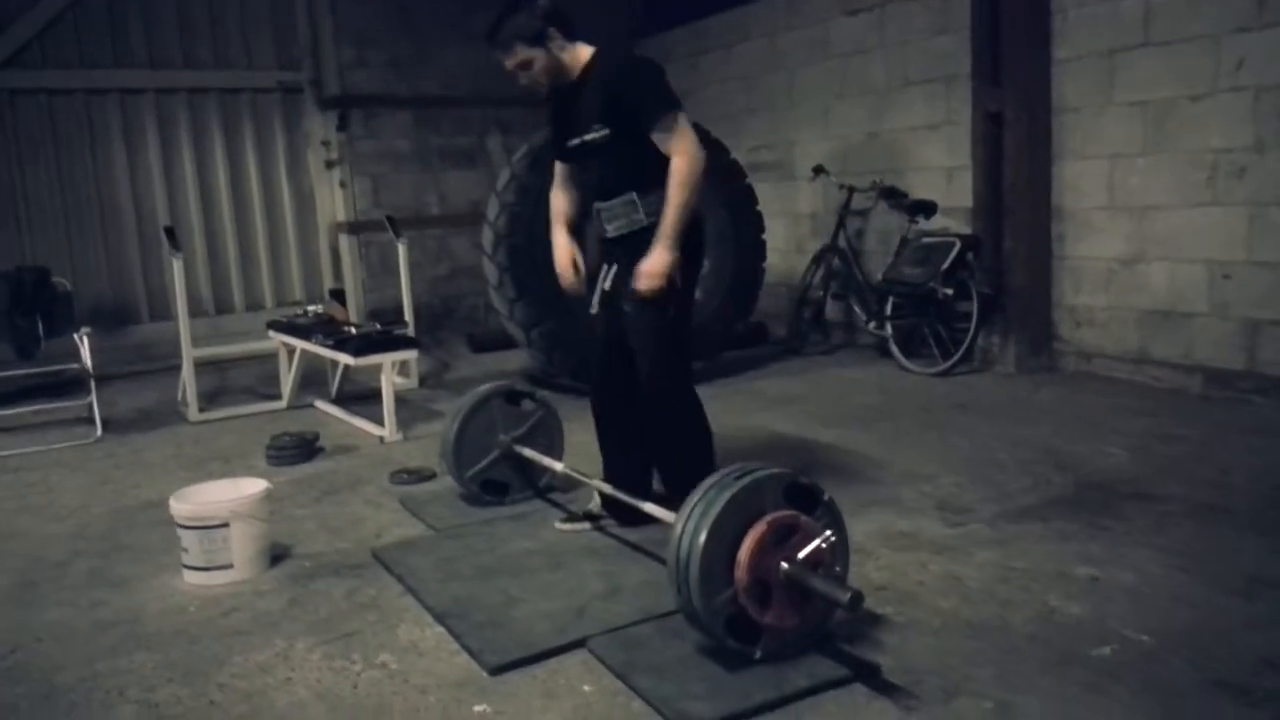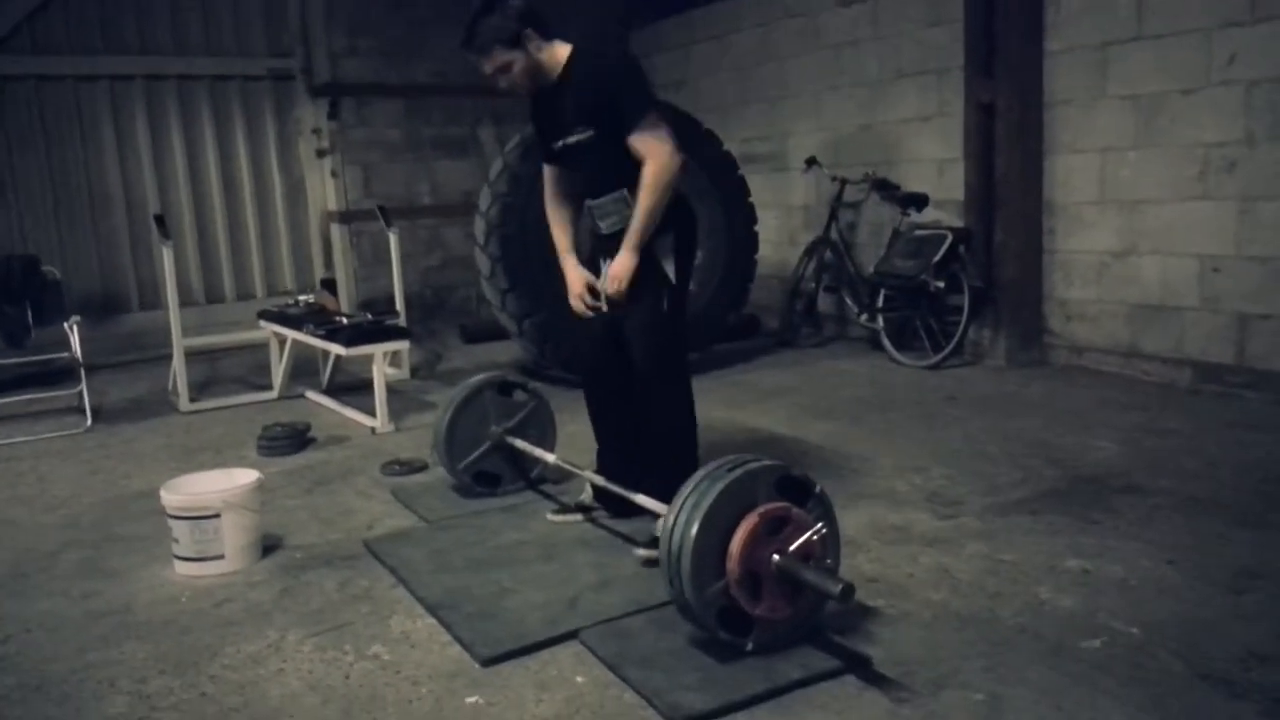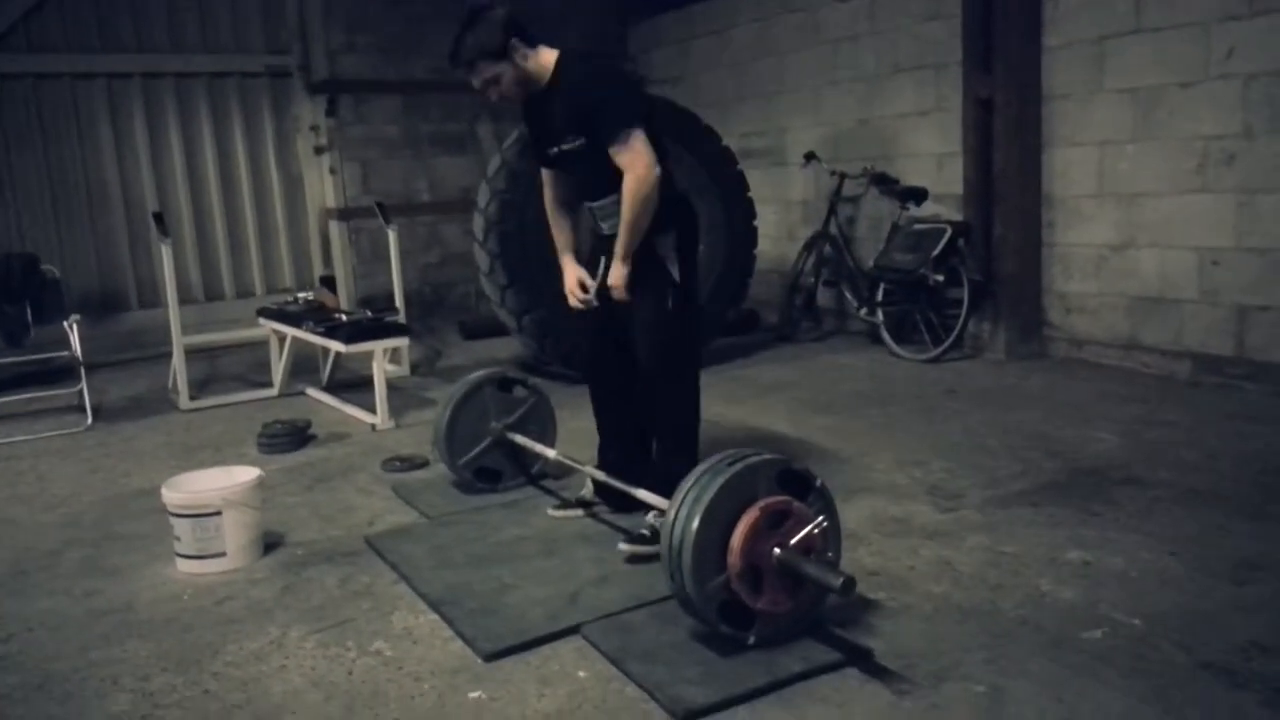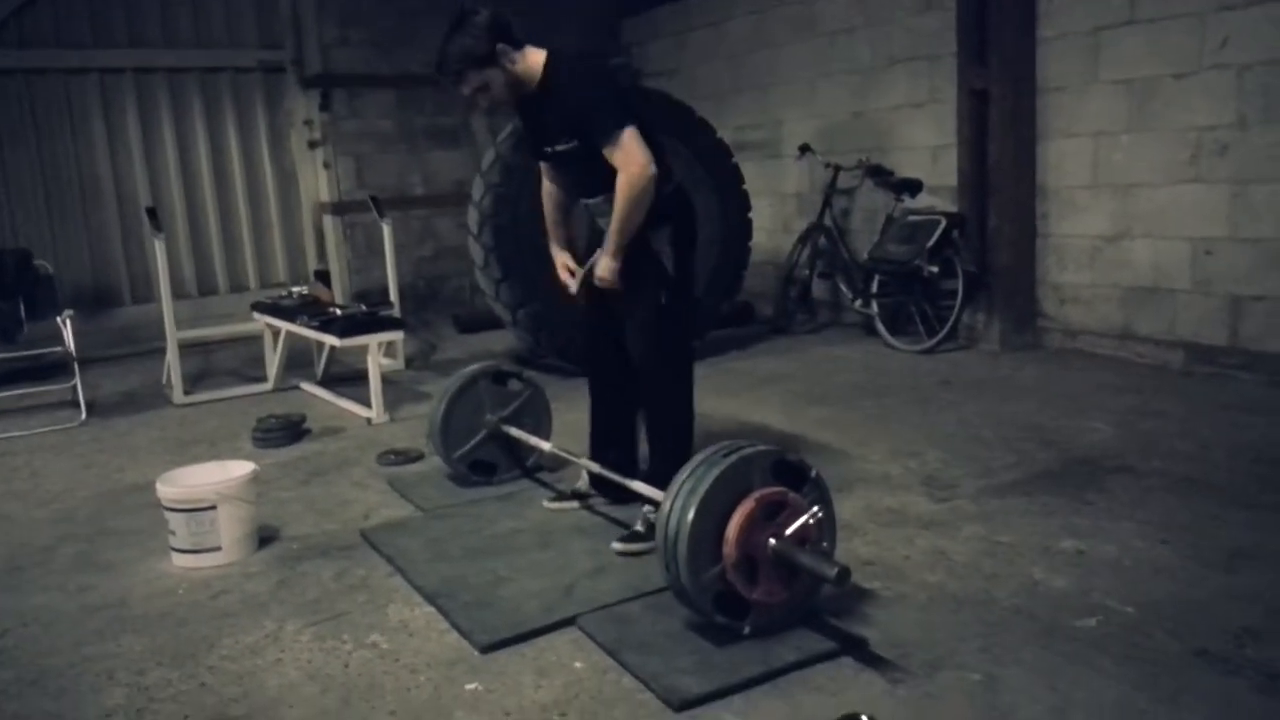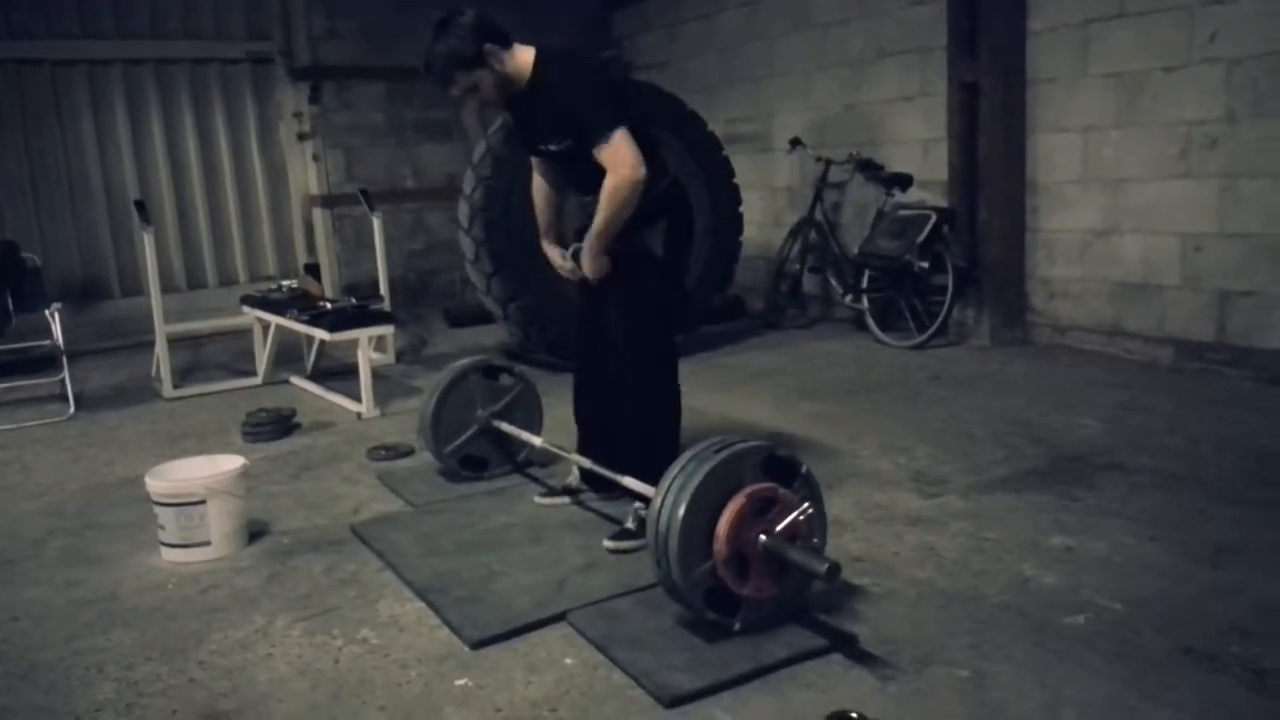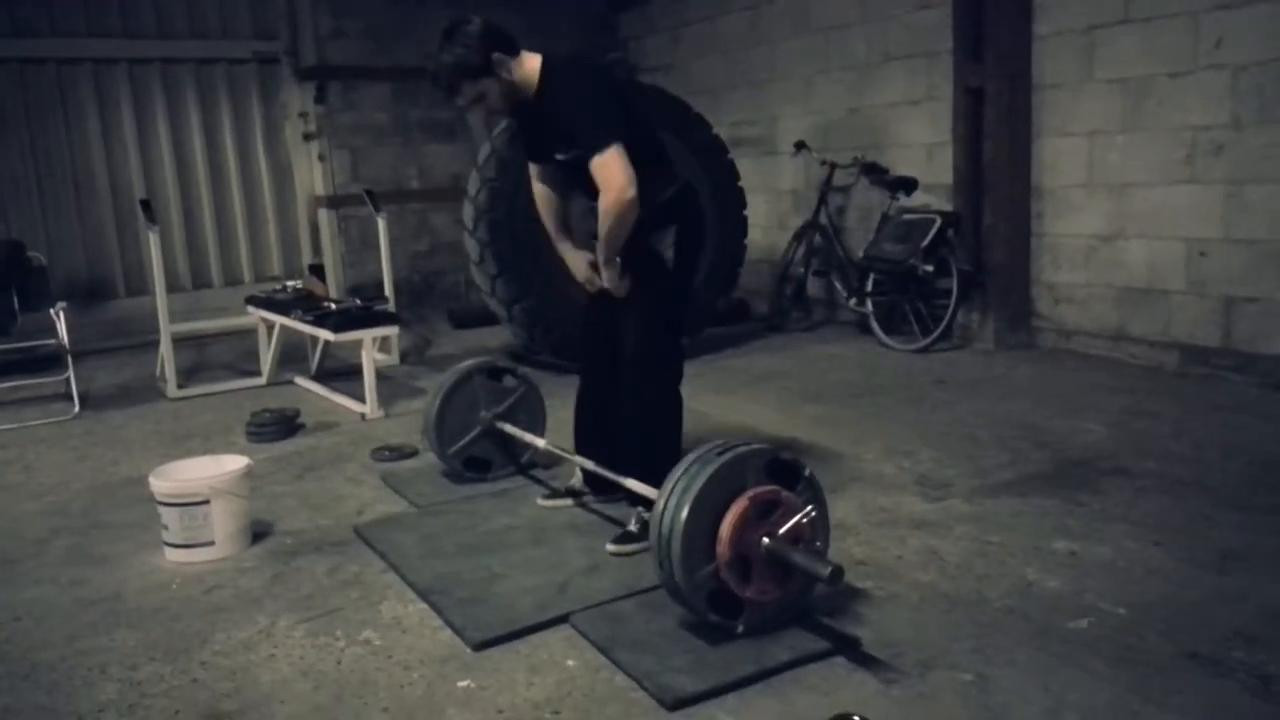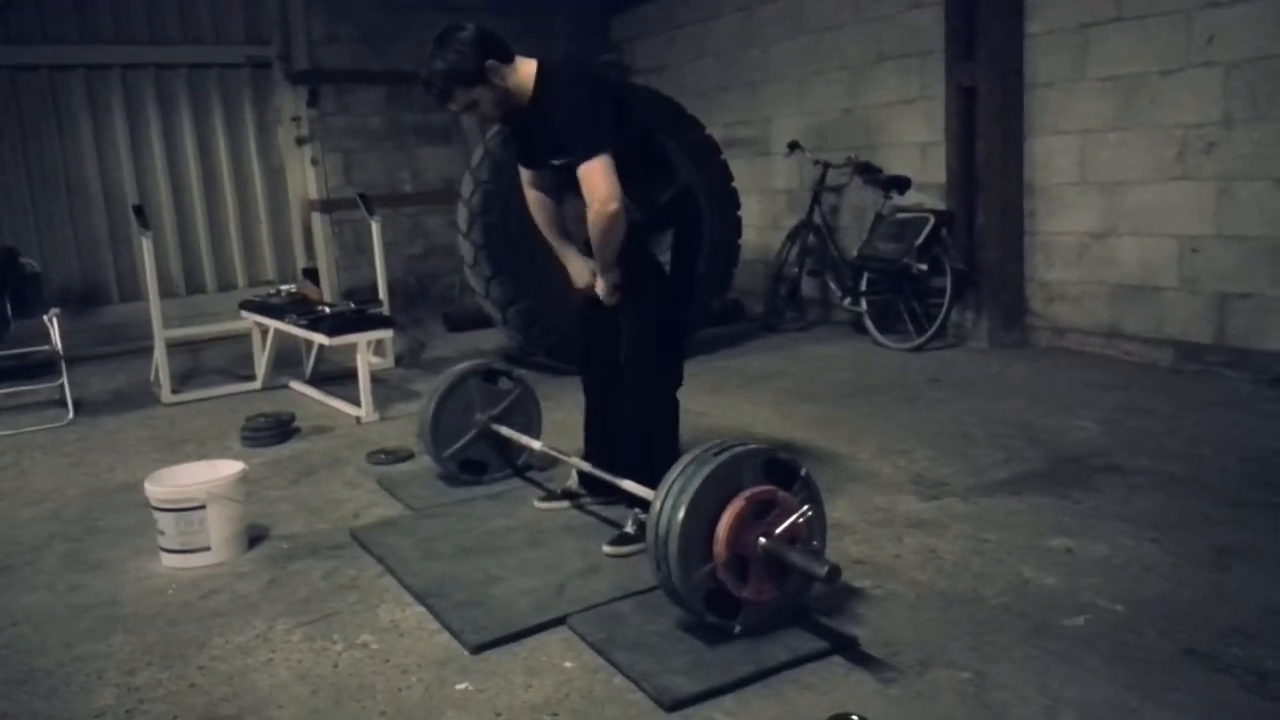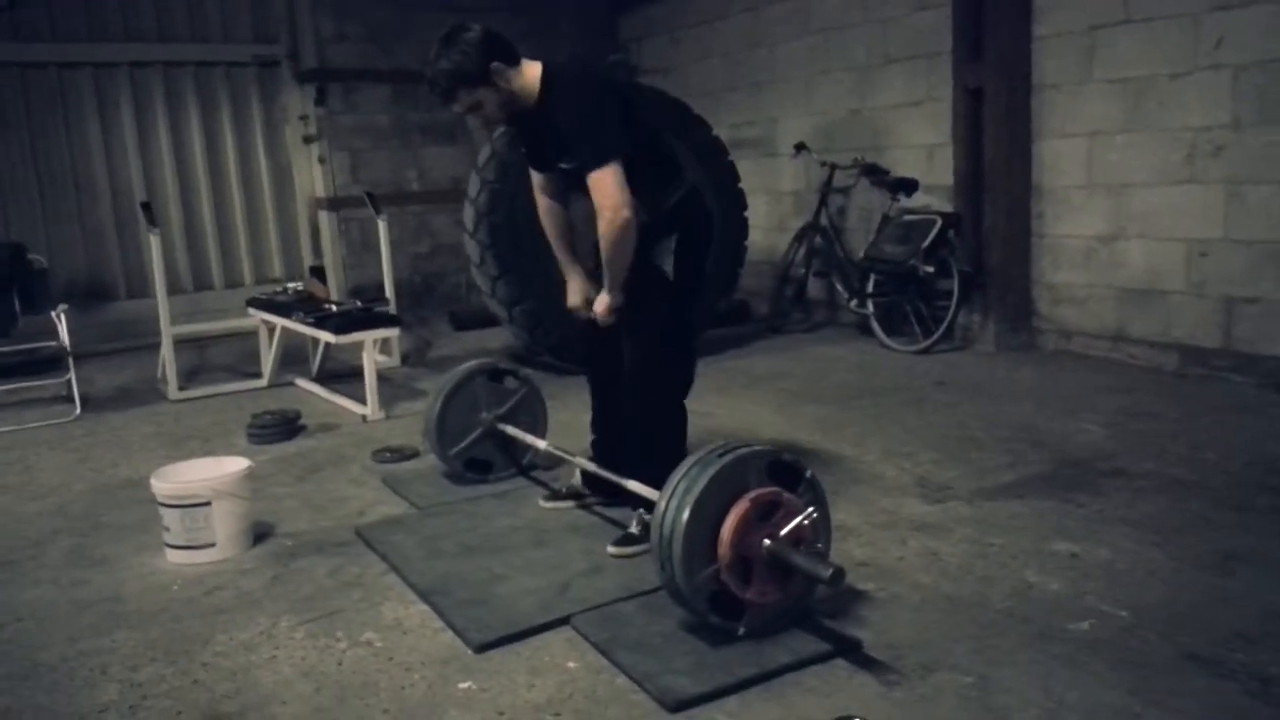
dt=0.1s
person 1, frame 1
left shoulder: (625, 74)
right shoulder: (562, 101)
left elbow: (689, 156)
right elbow: (566, 184)
left wrist: (665, 248)
right wrist: (559, 233)
left hip: (656, 248)
right hip: (613, 252)
left knee: (661, 379)
right knee: (609, 379)
right ankle: (624, 498)
person 1, frame 2
left shoulder: (603, 71)
right shoulder: (543, 100)
left elbow: (664, 159)
right elbow: (557, 188)
left wrist: (632, 251)
right wrist: (570, 262)
left hip: (653, 240)
right hip: (604, 249)
left knee: (656, 371)
right knee: (601, 371)
left ankle: (675, 505)
right ankle: (615, 488)
person 1, frame 3
left shoulder: (589, 80)
right shoulder: (537, 104)
left elbow: (644, 172)
left wrist: (624, 260)
right wrist: (569, 263)
left hip: (656, 236)
right hip: (613, 239)
left knee: (663, 369)
right knee: (605, 367)
left ankle: (671, 505)
right ankle: (617, 484)
person 1, frame 4
left shoulder: (579, 80)
right shoulder: (530, 101)
left elbow: (640, 169)
left wrist: (613, 254)
right wrist: (558, 248)
left hip: (653, 228)
right hip: (615, 231)
left knee: (656, 365)
right knee: (604, 359)
left ankle: (665, 499)
right ankle: (611, 475)
person 1, frame 5
left shoulder: (569, 80)
right shoulder: (520, 97)
left elbow: (630, 174)
left wrist: (593, 246)
right wrist: (549, 242)
left hip: (651, 222)
right hip: (610, 225)
left knee: (640, 358)
right knee: (592, 353)
right ankle: (600, 470)
person 1, frame 6
left shoulder: (576, 87)
right shoulder: (527, 104)
left elbow: (621, 192)
right elbow: (544, 180)
left wrist: (608, 260)
right wrist: (567, 248)
left hip: (656, 225)
right hip: (616, 231)
left knee: (645, 364)
right knee: (598, 356)
left ankle: (656, 501)
right ankle: (602, 473)
person 1, frame 7
left shoulder: (570, 96)
right shoulder: (521, 109)
left elbow: (605, 204)
right elbow: (537, 188)
left wrist: (606, 272)
right wrist: (572, 257)
right hip: (621, 228)
left knee: (644, 364)
right knee: (598, 355)
left ankle: (654, 502)
right ankle: (601, 475)
person 1, frame 8
left shoulder: (577, 98)
right shoulder: (528, 111)
left elbow: (617, 213)
right elbow: (547, 193)
left wrist: (612, 291)
right wrist: (574, 277)
left hip: (668, 230)
right hip: (630, 233)
left knee: (649, 368)
right knee: (603, 357)
left ankle: (658, 503)
right ankle: (605, 476)
